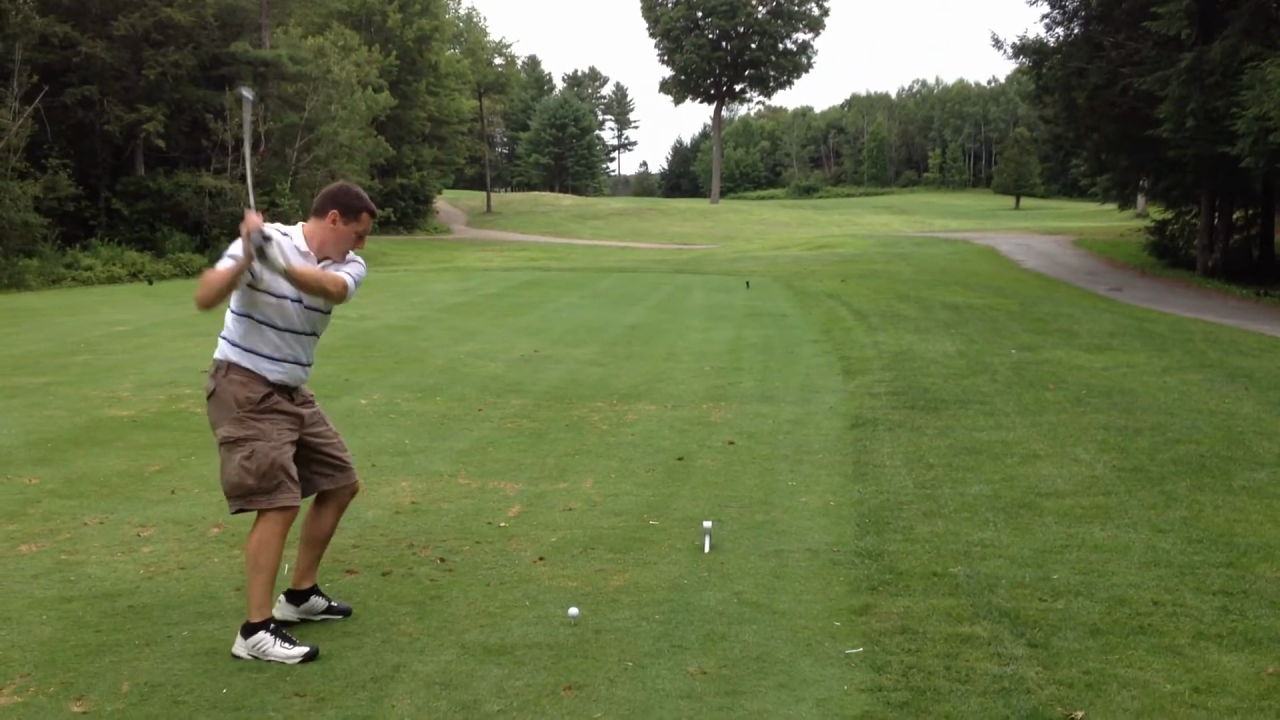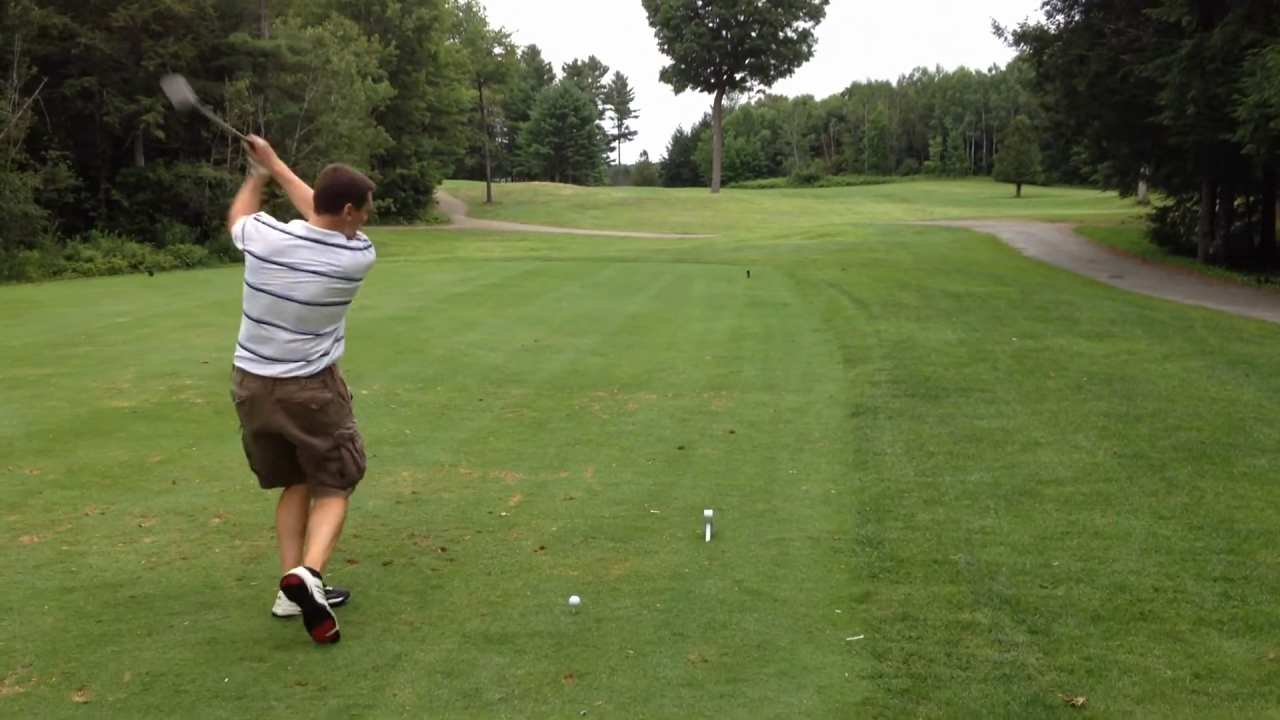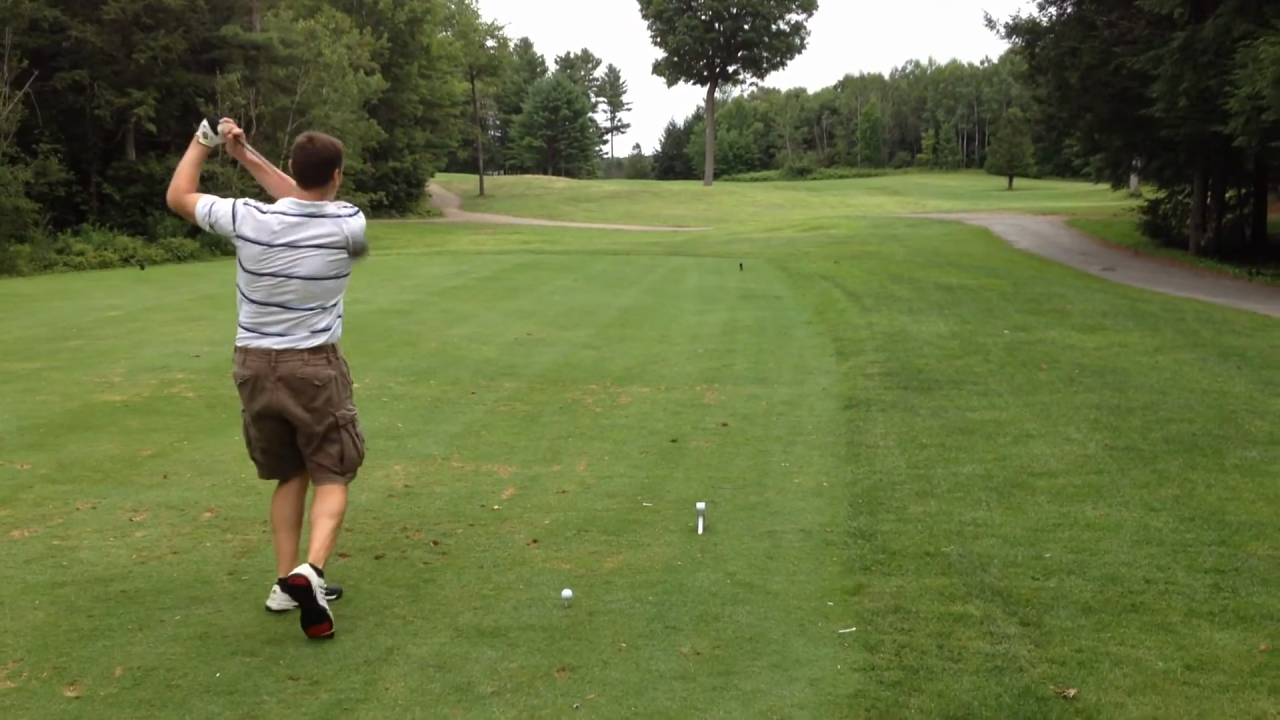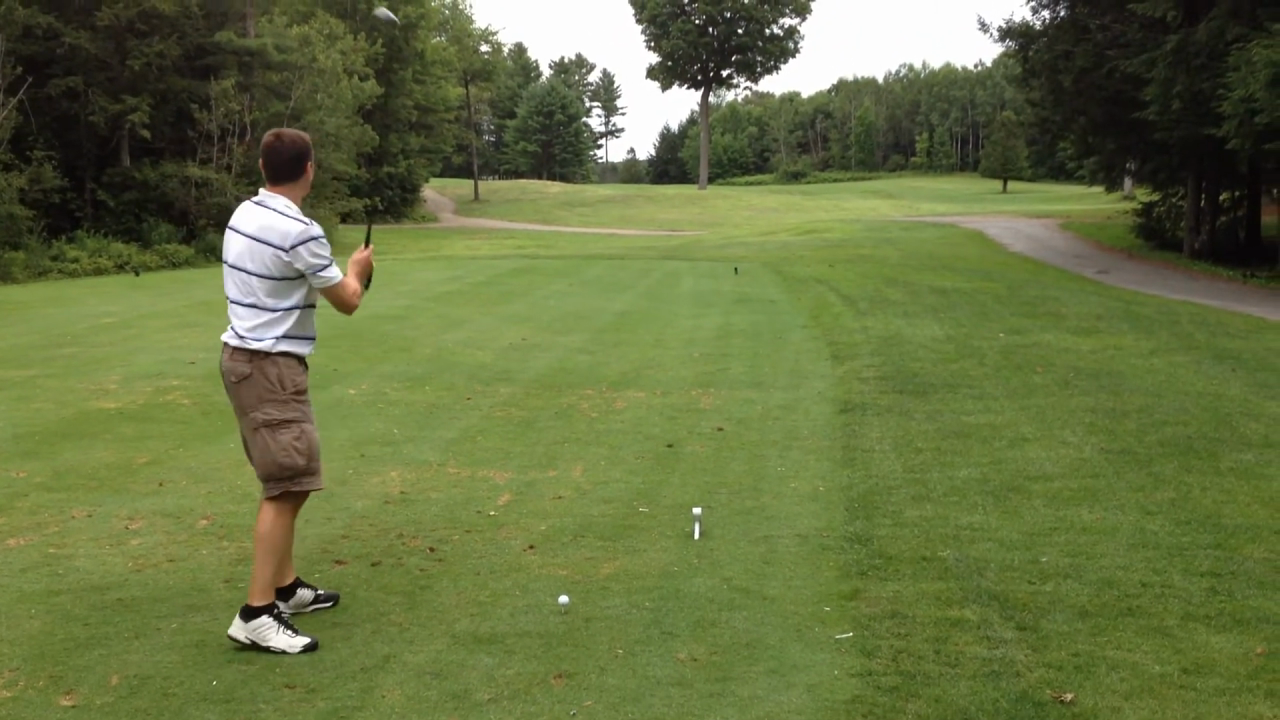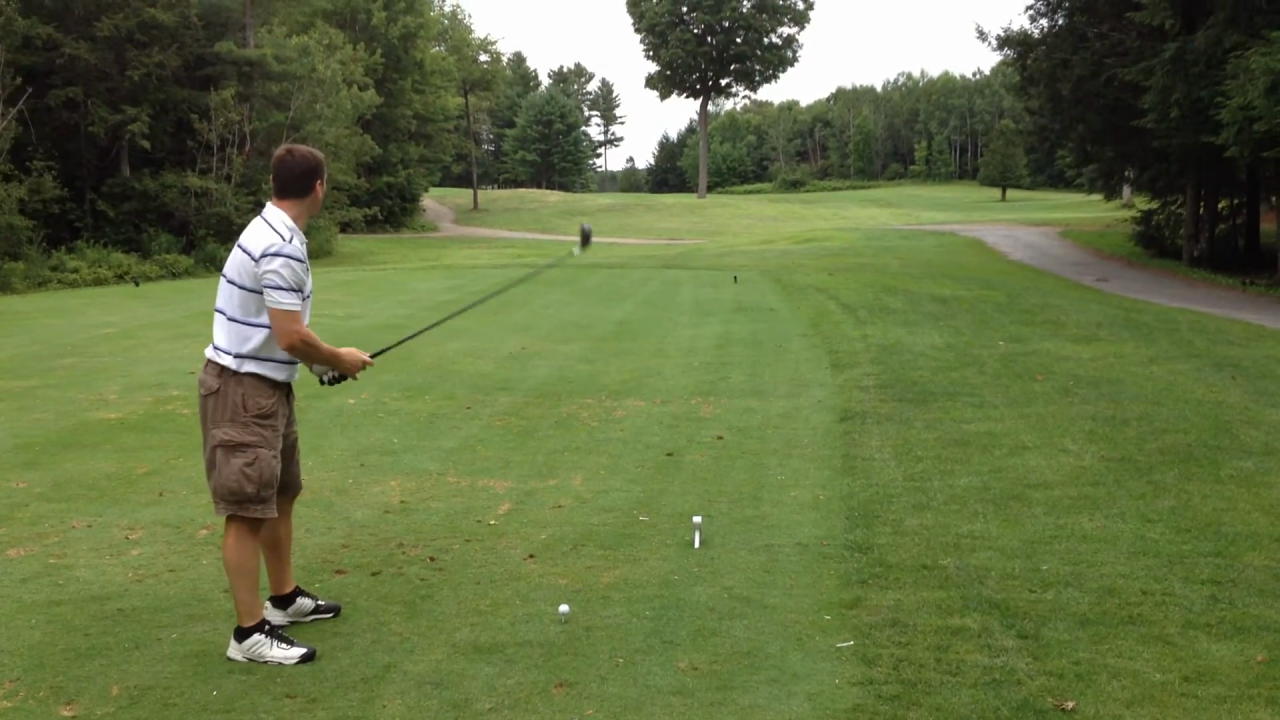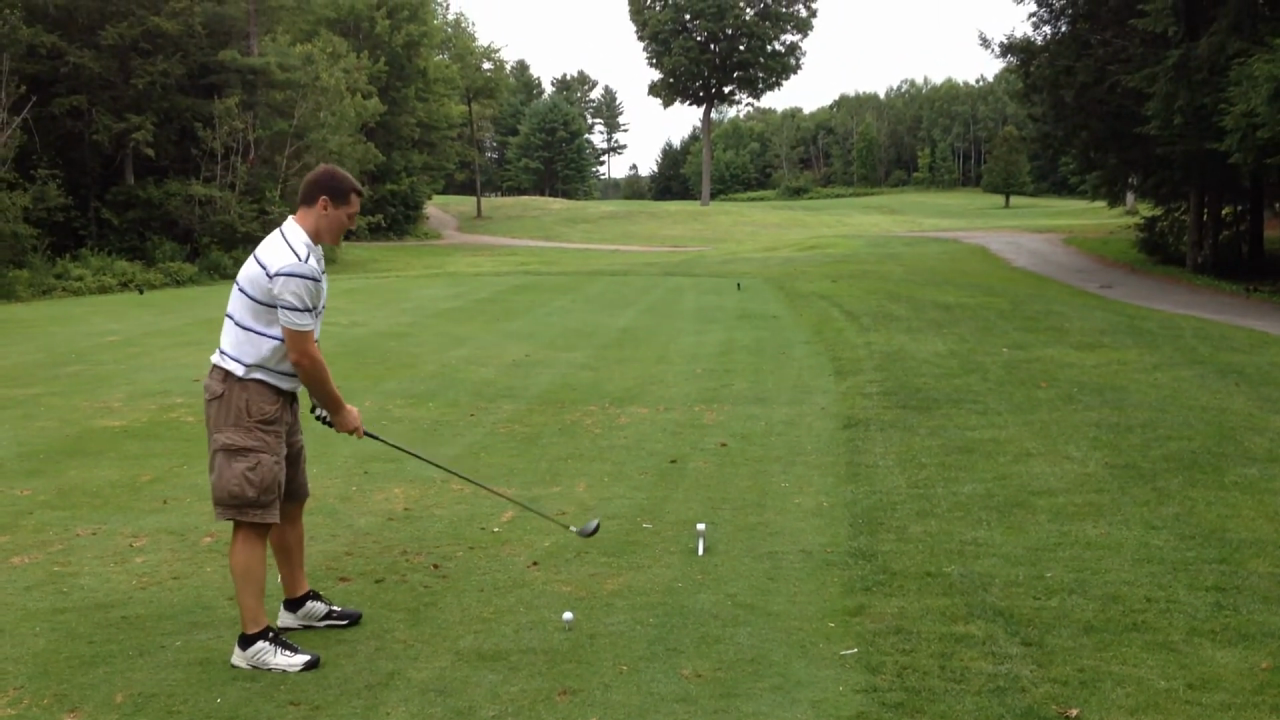
dt=0.4s
person 1, frame 1
left shoulder: (351, 267)
right shoulder: (263, 248)
left elbow: (329, 292)
right elbow: (205, 297)
left wrist: (282, 259)
right wrist: (248, 252)
left hip: (290, 390)
right hip: (245, 386)
left knee: (340, 485)
right knee: (276, 504)
left ankle: (299, 593)
right ankle: (255, 630)
person 1, frame 2
left shoulder: (264, 238)
right shoulder: (359, 255)
left elbow: (239, 214)
right elbow: (316, 213)
left wrist: (260, 170)
right wrist: (275, 164)
left hip: (252, 385)
right hip: (312, 390)
left knee: (294, 483)
right knee: (335, 488)
left ankle: (293, 586)
right ankle: (308, 574)
person 1, frame 3
left shoulder: (248, 219)
right shoulder: (351, 224)
left elbow: (178, 196)
left wrist: (205, 138)
right wrist: (245, 152)
left hip: (255, 364)
right hip: (314, 366)
left knee: (288, 474)
right knee: (332, 474)
left ankle: (288, 579)
right ankle: (311, 571)
person 1, frame 4
left shoulder: (247, 213)
right shoulder: (300, 232)
right elbow: (345, 301)
left wrist: (340, 273)
right wrist: (359, 268)
left hip: (253, 360)
right hip: (270, 368)
left knee: (285, 482)
right knee: (288, 486)
left ankle: (283, 588)
right ankle: (255, 614)
person 1, frame 5
left shoulder: (271, 229)
right shoulder: (281, 248)
right elbow: (291, 338)
left wrist: (325, 360)
right wrist: (342, 360)
left hip: (265, 383)
right hip: (244, 386)
left knee: (279, 495)
right knee: (248, 508)
left ankle: (283, 598)
right ankle: (249, 632)
person 1, frame 6
left shoulder: (301, 247)
right shoulder: (295, 266)
left elbow: (303, 343)
right elbow: (302, 355)
left wrist: (326, 400)
right wrist: (339, 410)
left hip: (271, 392)
right hip: (246, 393)
left knee: (288, 501)
right knee: (255, 516)
left ankle: (299, 602)
right ankle: (254, 639)
